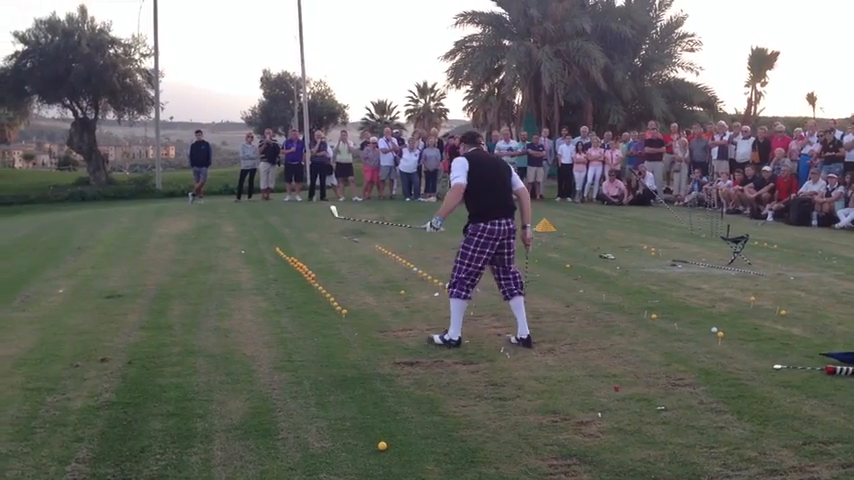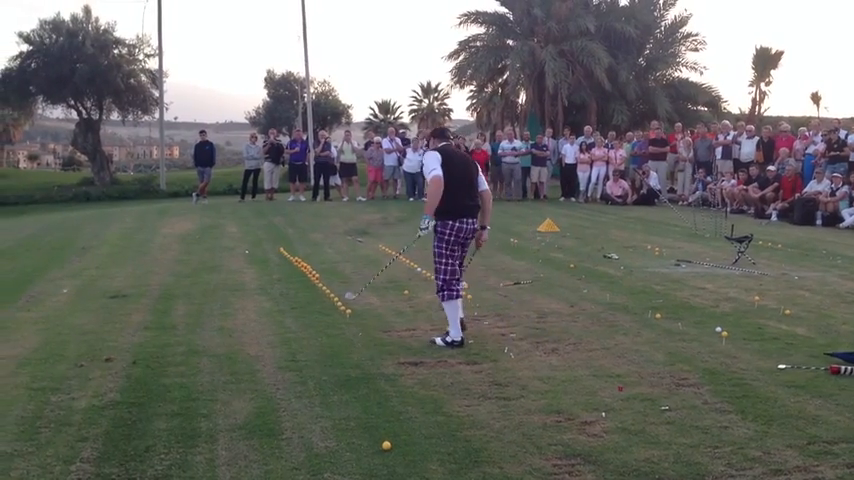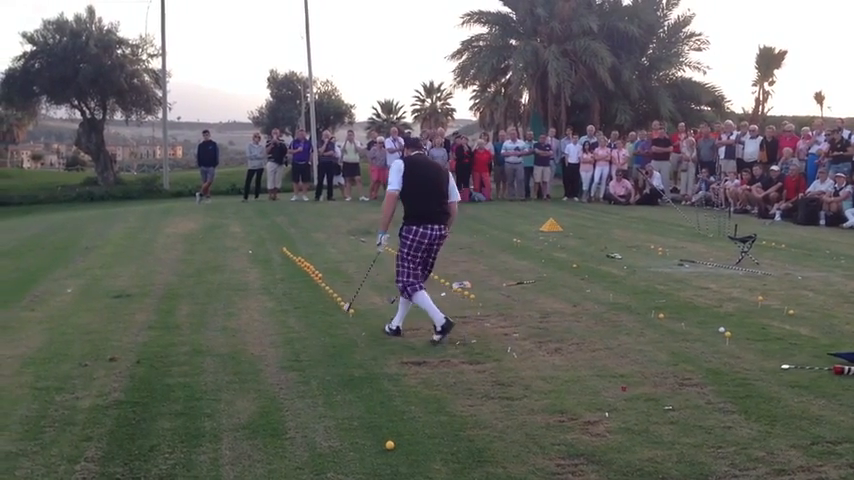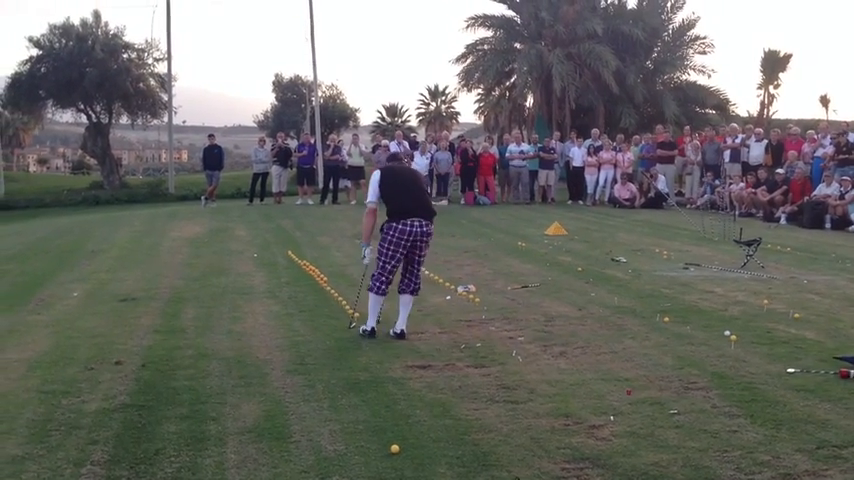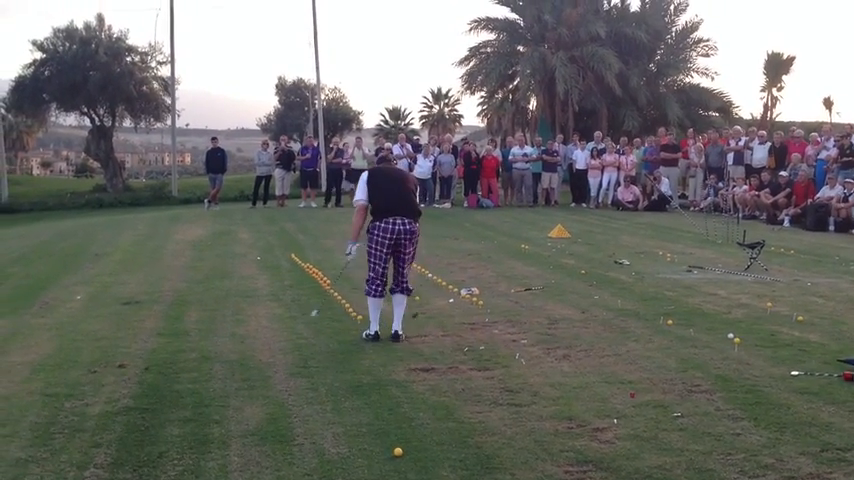
dt=0.3s
person 1, frame 1
left shoulder: (462, 161)
right shoulder: (501, 162)
left elbow: (458, 189)
right elbow: (523, 193)
left wrist: (438, 217)
right wrist: (526, 227)
left hip: (481, 225)
right hip: (506, 224)
left knee: (462, 278)
right knee: (508, 277)
left ankle: (453, 335)
right ankle: (523, 333)
person 1, frame 2
left shoulder: (432, 154)
right shoulder: (469, 160)
left elbow: (436, 182)
right elbow: (486, 195)
left wrist: (427, 216)
right wrist: (484, 228)
left hip: (449, 223)
right hip: (471, 222)
left knee: (446, 279)
right knee: (453, 273)
left ankle: (455, 335)
right ankle: (457, 318)
person 1, frame 3
left shoulder: (401, 163)
right shoulder: (441, 169)
left elbow: (391, 198)
right elbow: (454, 204)
left wrist: (383, 232)
left hip: (416, 227)
right hip: (440, 228)
left knee: (407, 278)
right knee: (415, 275)
left ankle: (440, 321)
right ankle: (396, 324)
person 1, frame 4
left shoulder: (380, 173)
right shoulder: (417, 175)
left elbow: (370, 211)
left wrist: (366, 245)
left hip: (399, 225)
right hip: (425, 226)
left knee: (381, 276)
right knee: (412, 277)
left ankle: (370, 326)
right ankle: (400, 327)
person 1, frame 5
left shoulder: (369, 174)
right shoulder: (408, 177)
left elbow: (361, 209)
left wrist: (353, 243)
right wrist: (410, 249)
left hip: (382, 225)
right hip: (409, 225)
left knee: (376, 279)
right knee: (402, 279)
left ankle: (373, 330)
right ankle: (397, 329)
